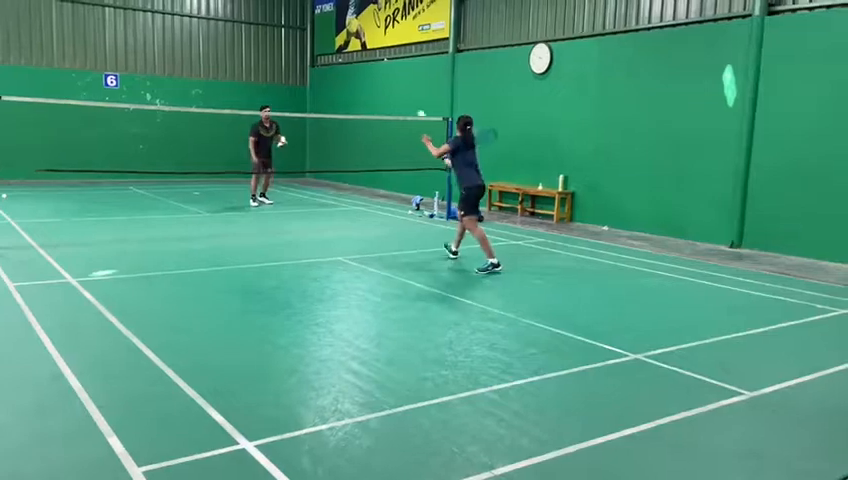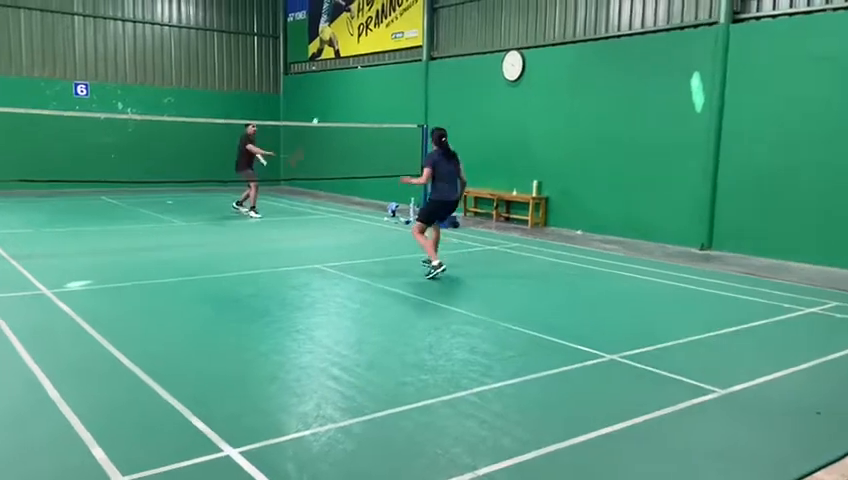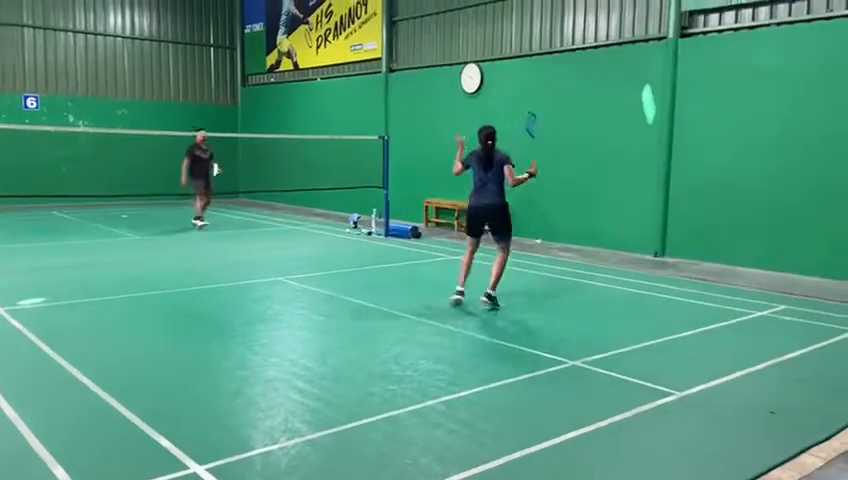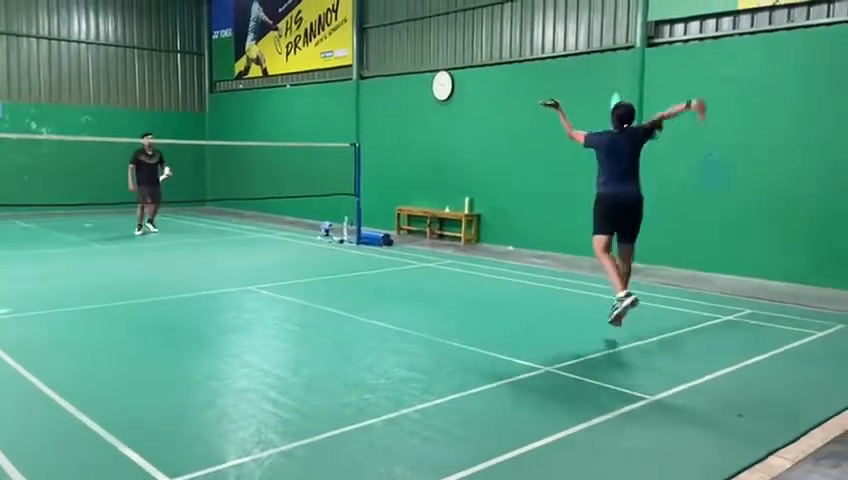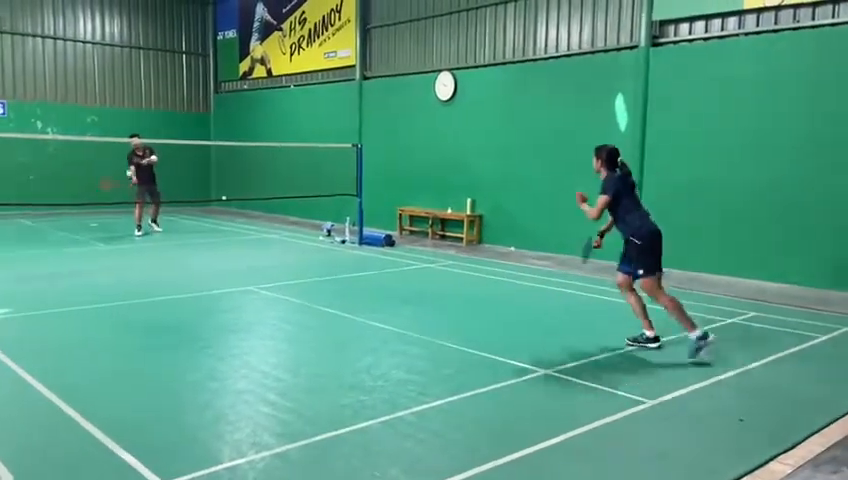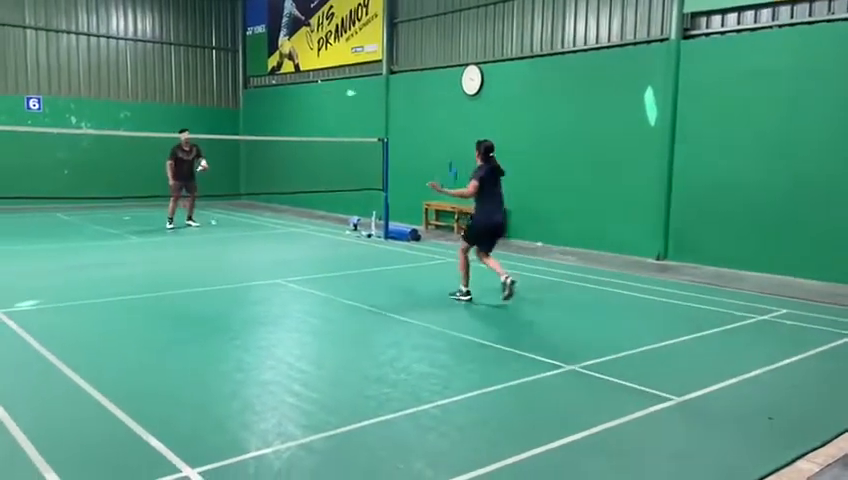
dt=0.7s
person 1, frame 1
left shoulder: (457, 140)
right shoulder: (468, 143)
left elbow: (438, 152)
left wrist: (428, 143)
right wrist: (448, 161)
left hip: (470, 187)
right hip: (475, 185)
left knee: (472, 225)
right knee: (462, 216)
left ankle: (493, 261)
right ankle: (454, 249)
person 1, frame 2
left shoulder: (432, 156)
right shoulder: (453, 156)
left elbow: (424, 180)
right elbow: (463, 179)
left wrist: (410, 180)
right wrist: (460, 195)
left hip: (438, 199)
right hip: (453, 200)
left knee: (417, 231)
right knee: (435, 224)
left ankle: (436, 263)
right ankle: (433, 259)
person 1, frame 3
left shoulder: (473, 155)
right shoulder: (503, 157)
left elbow: (456, 171)
right elbow: (513, 181)
left wrist: (460, 150)
right wrist: (529, 174)
left hip: (475, 208)
right hip: (496, 208)
left knee: (470, 250)
right knee: (503, 251)
left ankle: (459, 289)
right ankle: (490, 291)
person 1, frame 4
left shoulder: (602, 138)
right shoulder: (639, 134)
left elbow: (572, 133)
right elbow: (661, 116)
left wrist: (559, 110)
right wrist: (690, 105)
left hip: (607, 200)
right hip: (632, 201)
left knee: (601, 250)
right knee: (625, 257)
left ankle: (623, 296)
right ankle: (623, 298)
person 1, frame 5
left shoulder: (611, 181)
right shoulder: (615, 179)
left elbow: (594, 214)
left wrist: (582, 204)
right wrist: (601, 233)
left hip: (641, 238)
right hip: (636, 239)
left knee: (653, 291)
right knee: (622, 283)
left ankle: (698, 334)
right ankle: (650, 334)
person 1, frame 6
left shoulder: (480, 171)
right shoulder: (493, 170)
left elbow: (469, 192)
left wrist: (443, 191)
left hip: (484, 220)
right hip: (499, 221)
left knee: (463, 250)
right knee: (483, 255)
left ankle: (464, 291)
right ankle: (506, 278)
